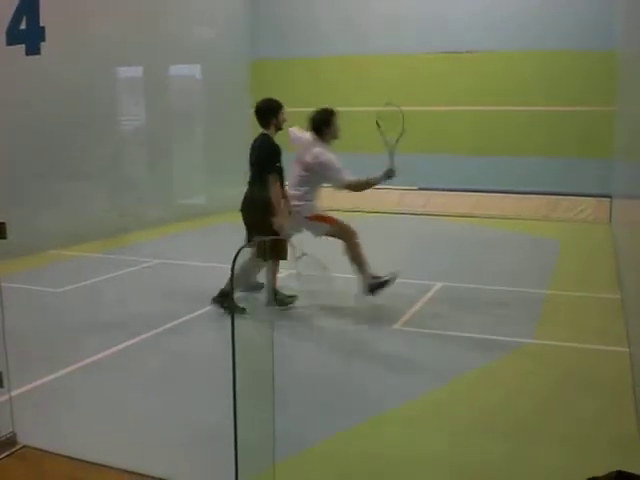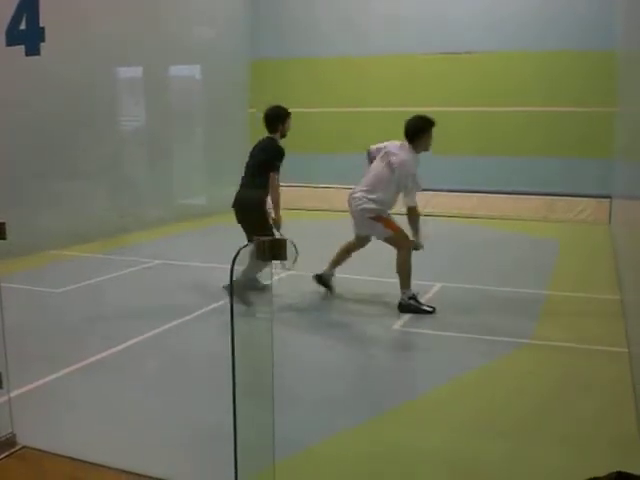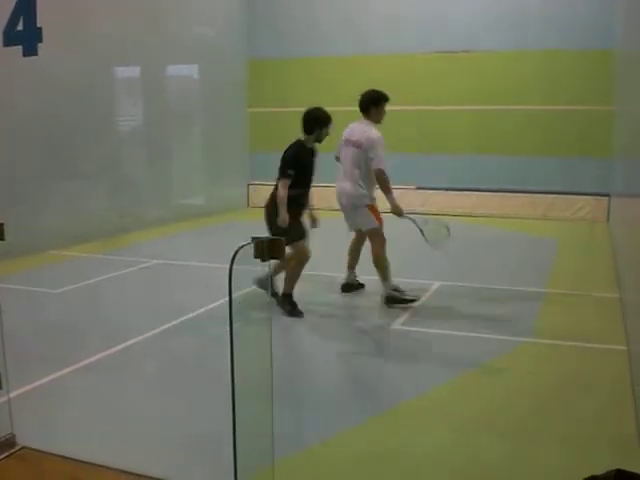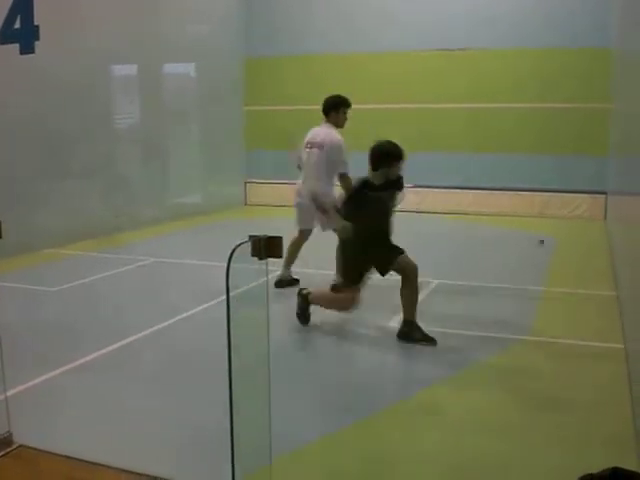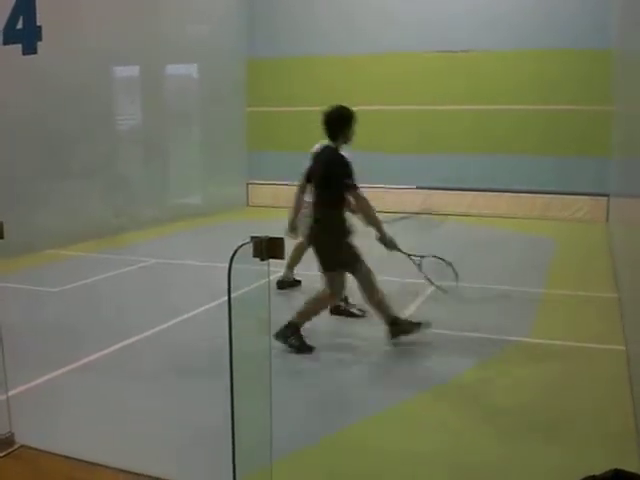
dt=0.5s
person 1, frame 1
left shoulder: (259, 142)
right shoulder: (271, 147)
right elbow: (272, 184)
left wrist: (285, 197)
right wrist: (278, 215)
left hip: (253, 204)
right hip: (259, 207)
left knee: (274, 251)
right knee: (263, 255)
left ankle: (273, 293)
right ankle: (225, 294)
person 1, frame 2
left shoulder: (262, 145)
right shoulder: (276, 149)
right elbow: (273, 183)
left wrist: (270, 209)
right wrist: (277, 213)
left hip: (242, 200)
right hip: (251, 203)
left ankle: (249, 280)
right ankle: (241, 284)
person 1, frame 3
left shoulder: (310, 150)
right shoulder: (295, 152)
right elbow: (283, 185)
left wrist: (310, 210)
right wrist: (282, 213)
left hip: (294, 210)
right hip: (282, 212)
left knee: (295, 251)
right knee: (302, 253)
left ankle: (268, 279)
right ankle: (286, 297)
person 1, frame 4
left shoulder: (394, 182)
right shoulder: (360, 191)
right elbow: (338, 218)
left hip: (380, 243)
right hip: (357, 246)
left knee: (411, 270)
right knee: (347, 301)
left ankle: (409, 327)
right ankle: (306, 297)
person 1, frame 5
left shoulder: (321, 155)
right shoulder: (338, 162)
left elbow: (302, 187)
right elbow: (359, 201)
left wrist: (294, 218)
right wrist: (382, 233)
left hip: (327, 229)
right hip: (326, 232)
left knee: (364, 274)
right knee: (335, 289)
left ankle: (393, 323)
right ankle: (290, 330)
person 2, frame 1
left shoulder: (304, 139)
right shoulder: (325, 159)
left elbow: (291, 130)
right elbow: (353, 186)
right wrist: (381, 178)
left hip: (290, 205)
right hip: (302, 209)
right knee: (350, 235)
right ankle: (370, 281)
person 2, frame 2
left shoulder: (390, 146)
right shoulder: (409, 166)
left elbow: (370, 152)
right elbow: (411, 207)
right wrist: (416, 237)
left hip: (358, 200)
right hip: (368, 209)
left knee: (360, 242)
right knee: (405, 246)
left ankle: (326, 275)
right ankle: (406, 299)
person 2, frame 3
left shoulder: (350, 130)
right shoulder: (373, 136)
left elbow: (339, 157)
right elbow: (379, 172)
right wrist: (392, 201)
left hip: (343, 192)
right hip: (359, 196)
left knee: (360, 235)
right knee: (378, 240)
left ankle: (350, 280)
right ankle: (389, 290)
person 2, frame 4
left shoulder: (311, 135)
right shoulder: (335, 140)
left elbow: (300, 165)
right elbow: (342, 174)
left hip: (303, 195)
right hip: (321, 198)
left knee: (302, 235)
left ankle: (284, 275)
person 2, frame 5
left shoulder: (320, 148)
left hip: (303, 204)
right hip: (311, 209)
left knee: (307, 239)
left ankle: (287, 277)
right ankle: (339, 301)
